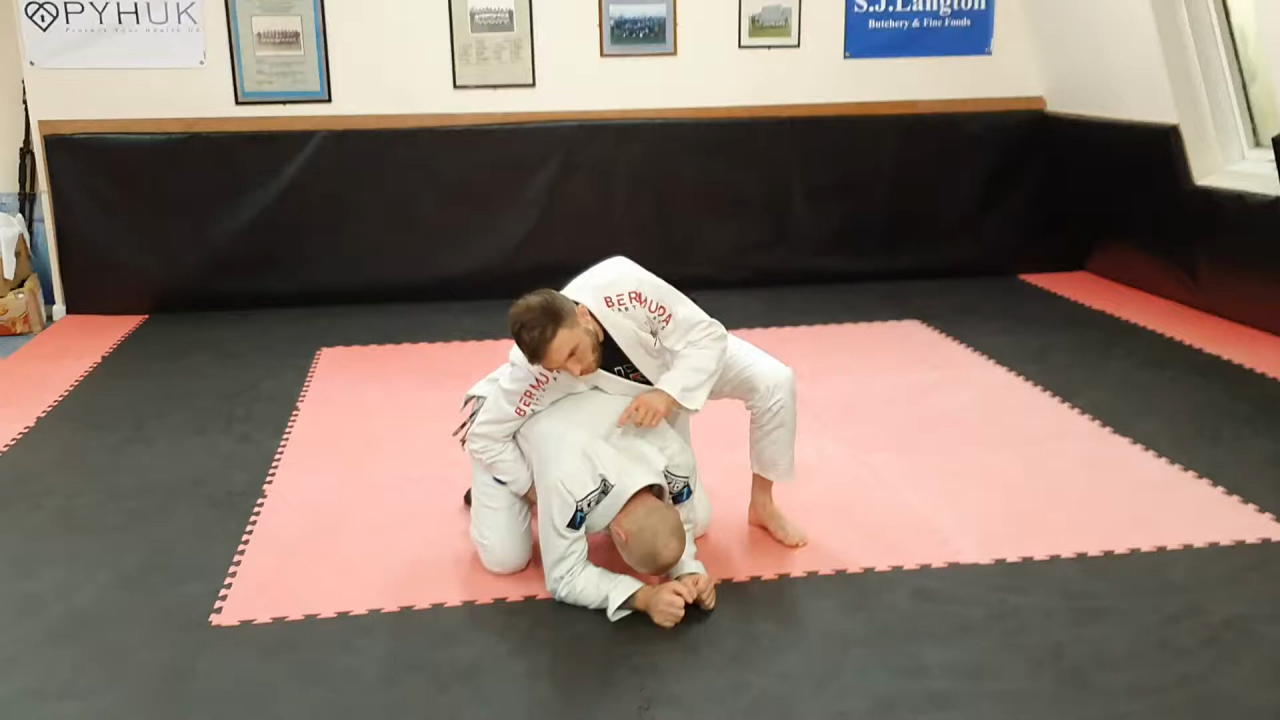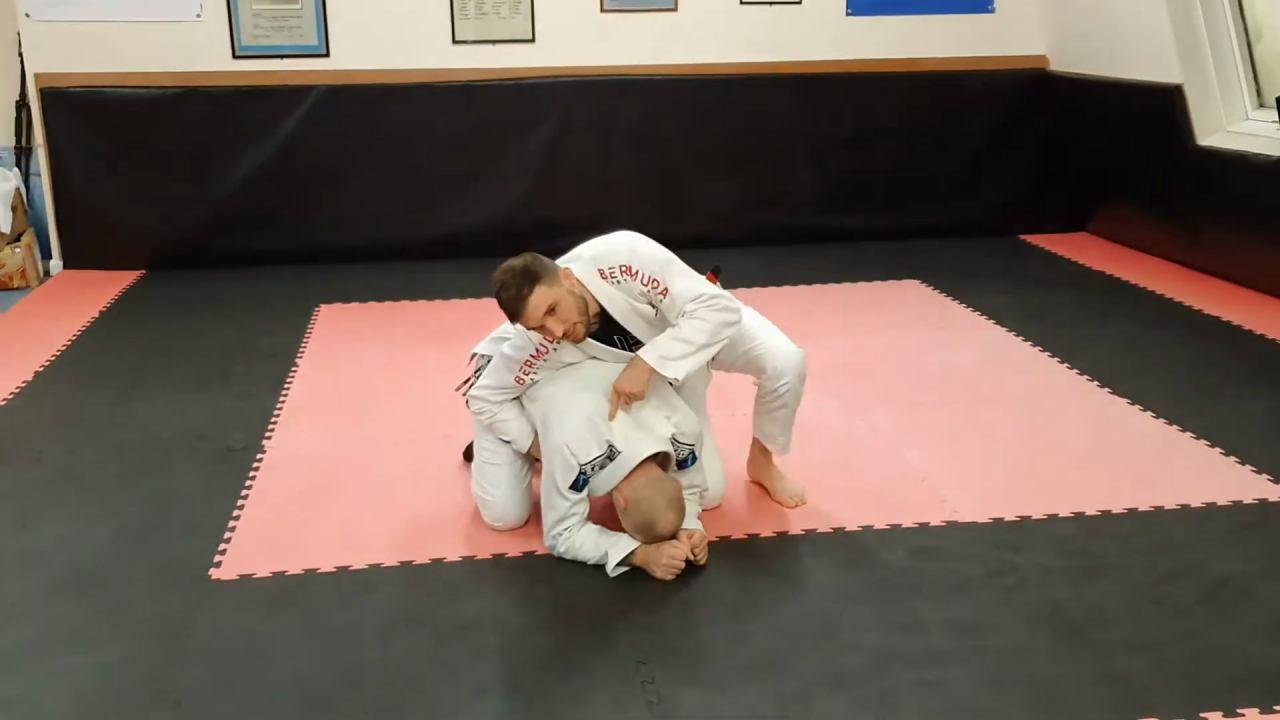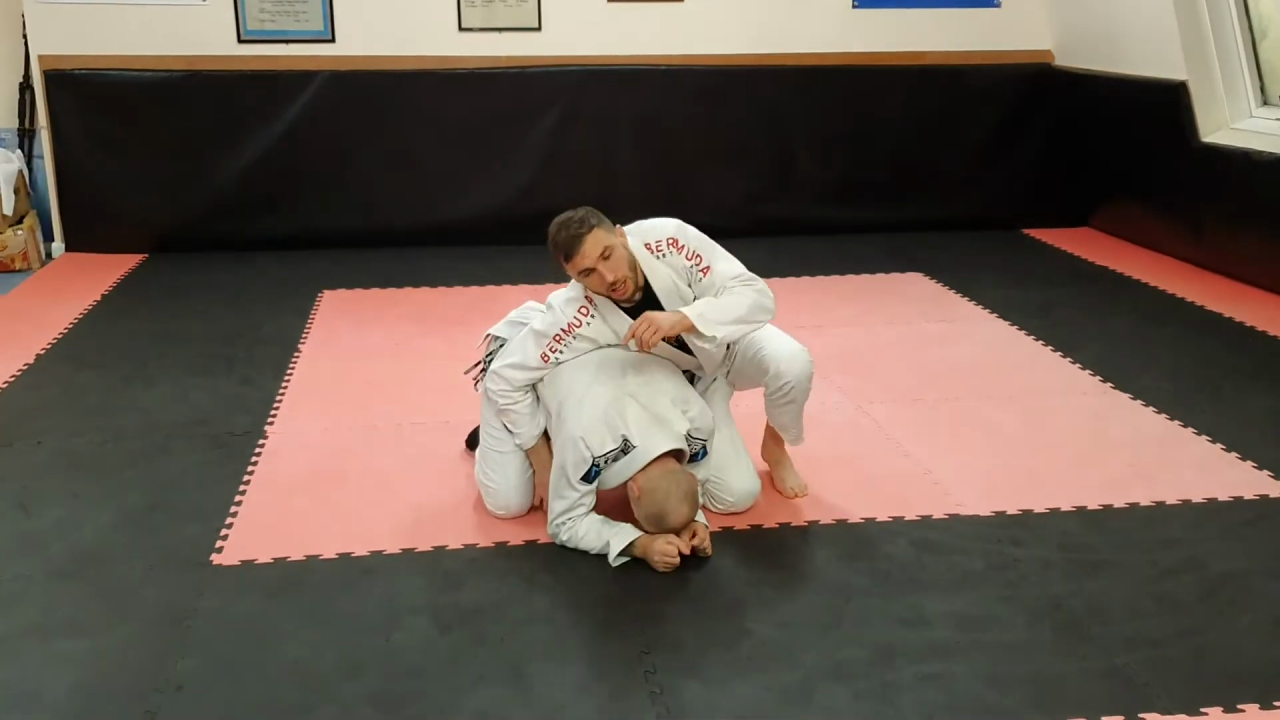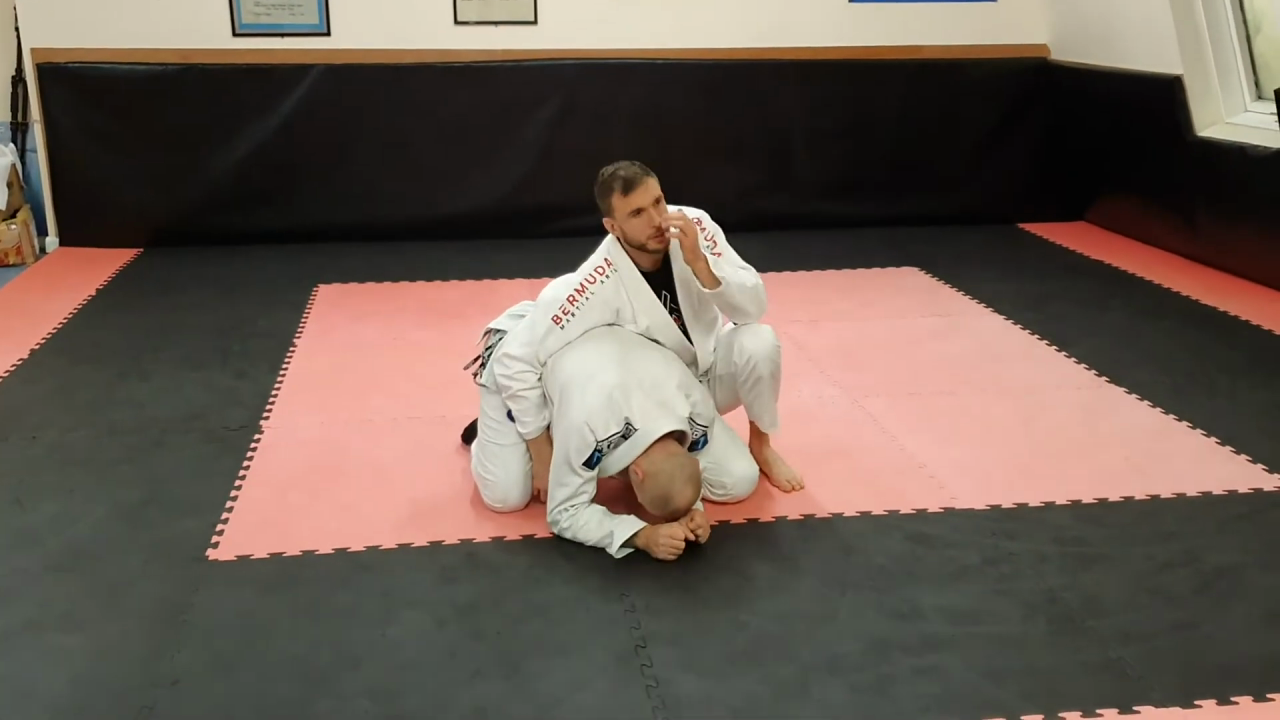
dt=0.4s
person 1, frame 1
left shoulder: (624, 284)
right shoulder: (534, 372)
left elbow: (707, 335)
right elbow: (483, 437)
left wrist: (668, 393)
left hip: (679, 360)
right hip: (631, 401)
left knee: (774, 381)
left ankle: (762, 505)
person 1, frame 2
left shoulder: (624, 257)
right shoulder: (538, 344)
left elbow: (718, 310)
right elbow: (485, 399)
left wrist: (646, 363)
left hip: (706, 324)
right hip: (655, 377)
left knee: (785, 363)
right knee: (706, 491)
left ankle: (762, 461)
person 1, frame 3
left shoulder: (668, 239)
right shoulder: (575, 316)
left elbow: (755, 295)
right elbow: (503, 380)
left wrist: (680, 319)
left hip: (722, 344)
left knee: (791, 364)
right knee: (734, 495)
left ankle: (775, 447)
person 1, frame 4
left shoulder: (694, 225)
right shoulder: (596, 284)
left elbow: (753, 306)
right elbow: (513, 362)
left wrist: (699, 262)
right wrist: (542, 453)
left hip: (710, 365)
left knee: (759, 343)
left ankle: (760, 444)
person 2, frame 1
left shoulder: (677, 458)
right shoulder: (564, 482)
left elbow: (683, 523)
right elbow: (564, 579)
left wrist: (689, 572)
right wrist: (644, 598)
right knee: (503, 559)
person 2, frame 2
left shoulder: (684, 428)
right shoulder: (570, 449)
left elbow: (688, 487)
right elbow: (562, 534)
left wrist: (690, 530)
right wrist: (640, 554)
right knee: (503, 516)
person 2, frame 3
left shoulder: (698, 422)
right shoulder: (585, 437)
left elbow: (687, 478)
right elbow: (565, 523)
left wrist: (694, 521)
right wrist: (641, 545)
right knee: (507, 503)
right ankle: (493, 434)
person 2, frame 4
left shoulder: (698, 409)
right shoulder: (586, 423)
left elbow: (685, 466)
right elbow: (563, 512)
left wrist: (690, 510)
right wrist: (643, 536)
right knee: (505, 497)
right ankle: (491, 430)
